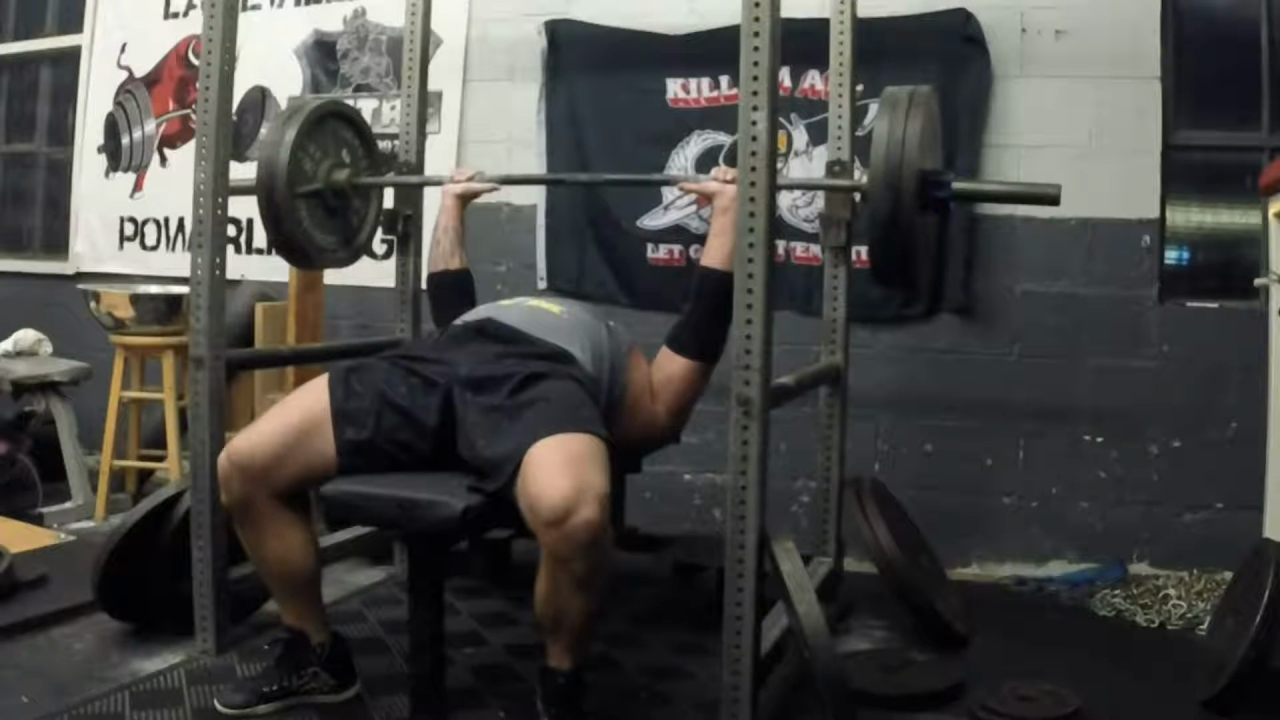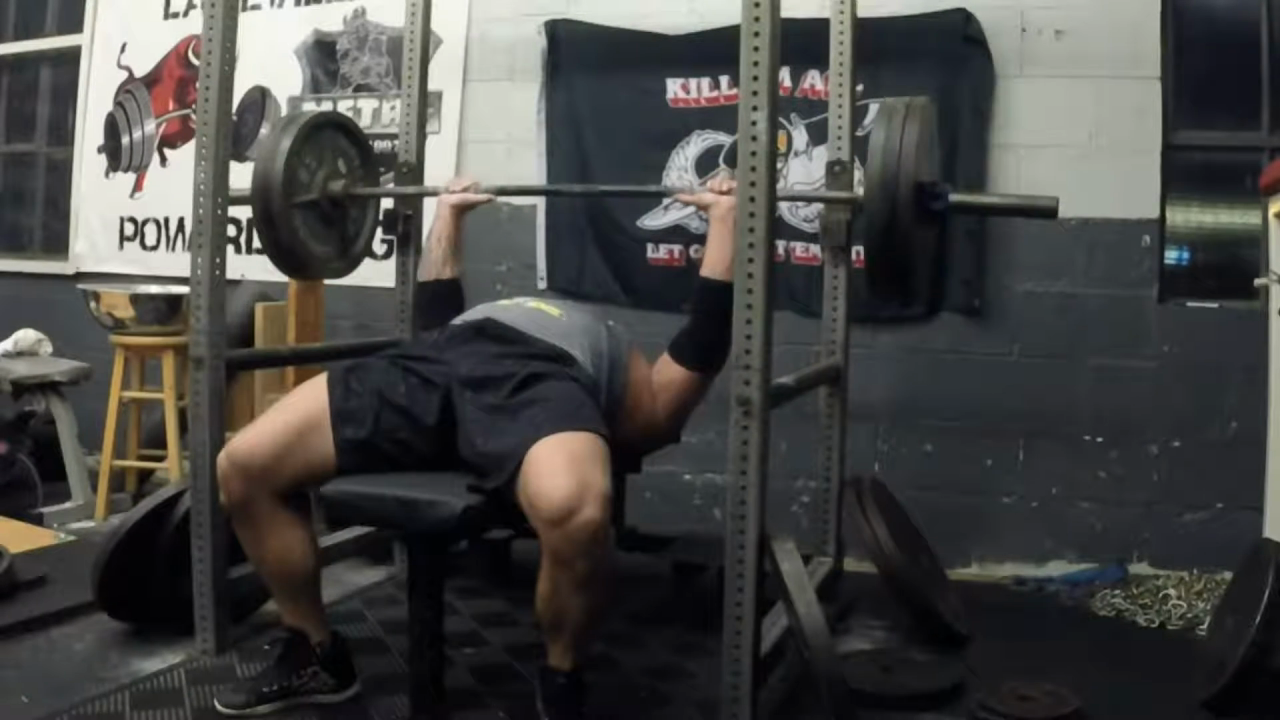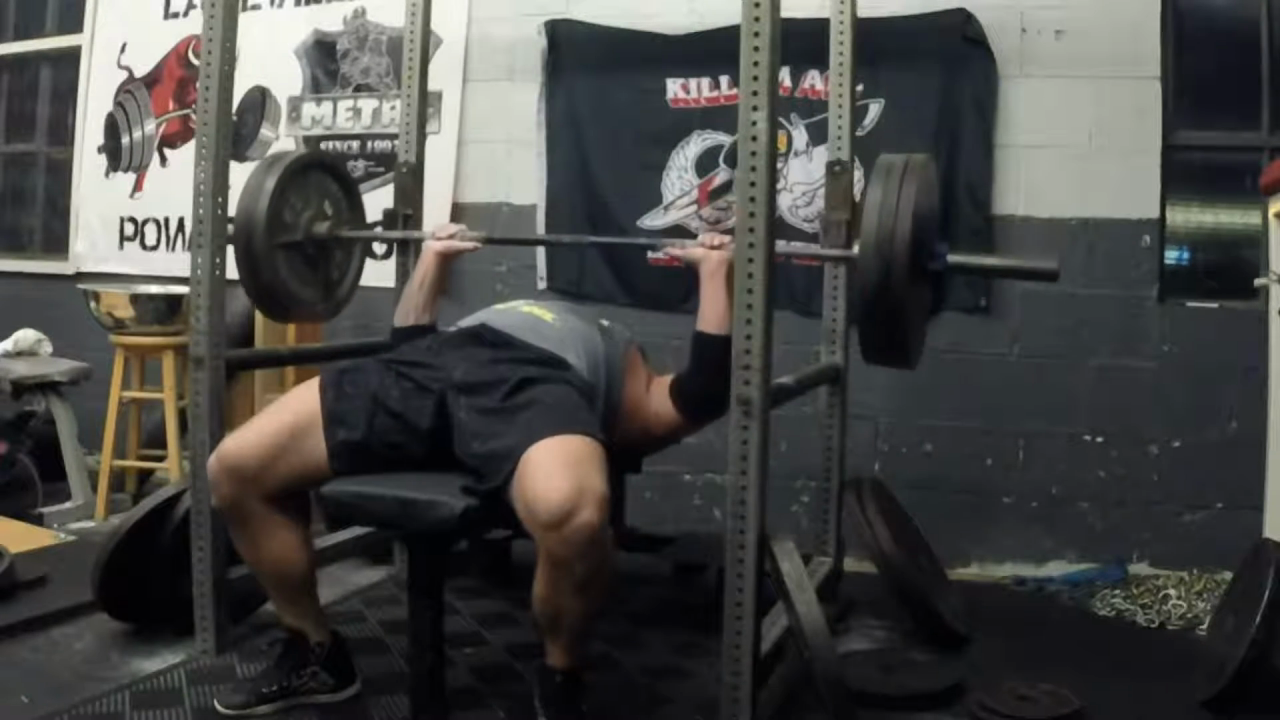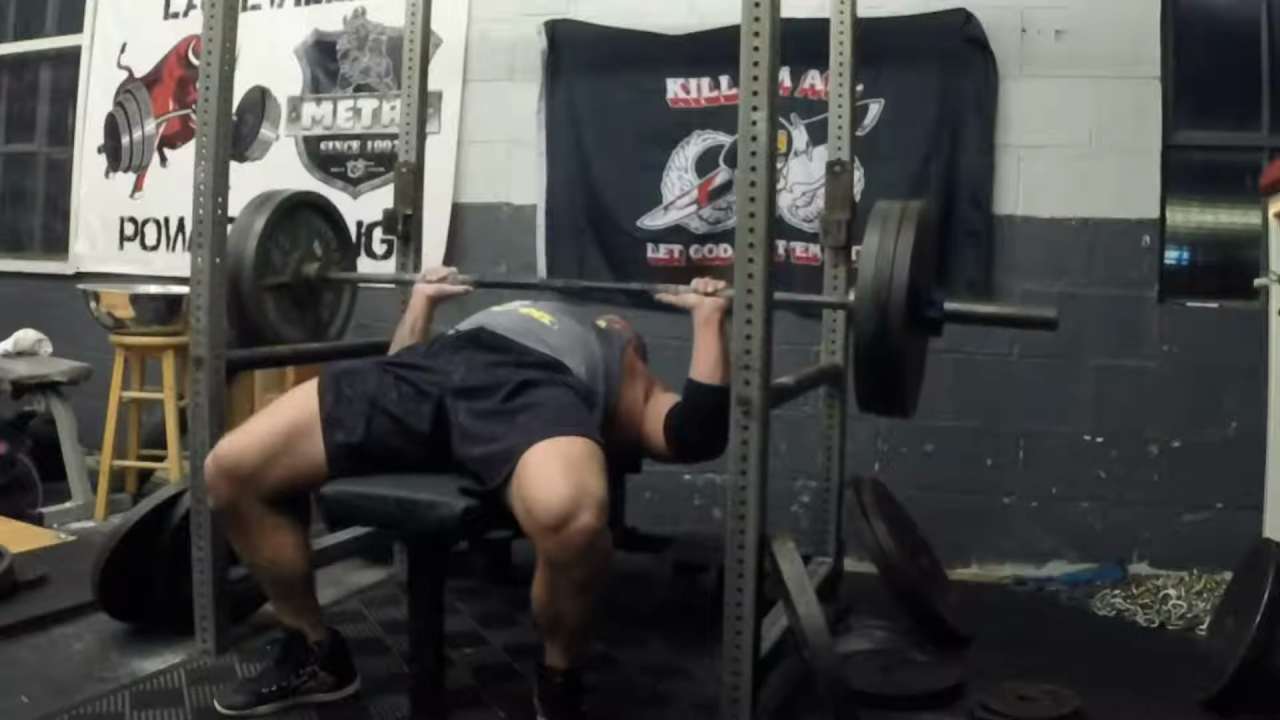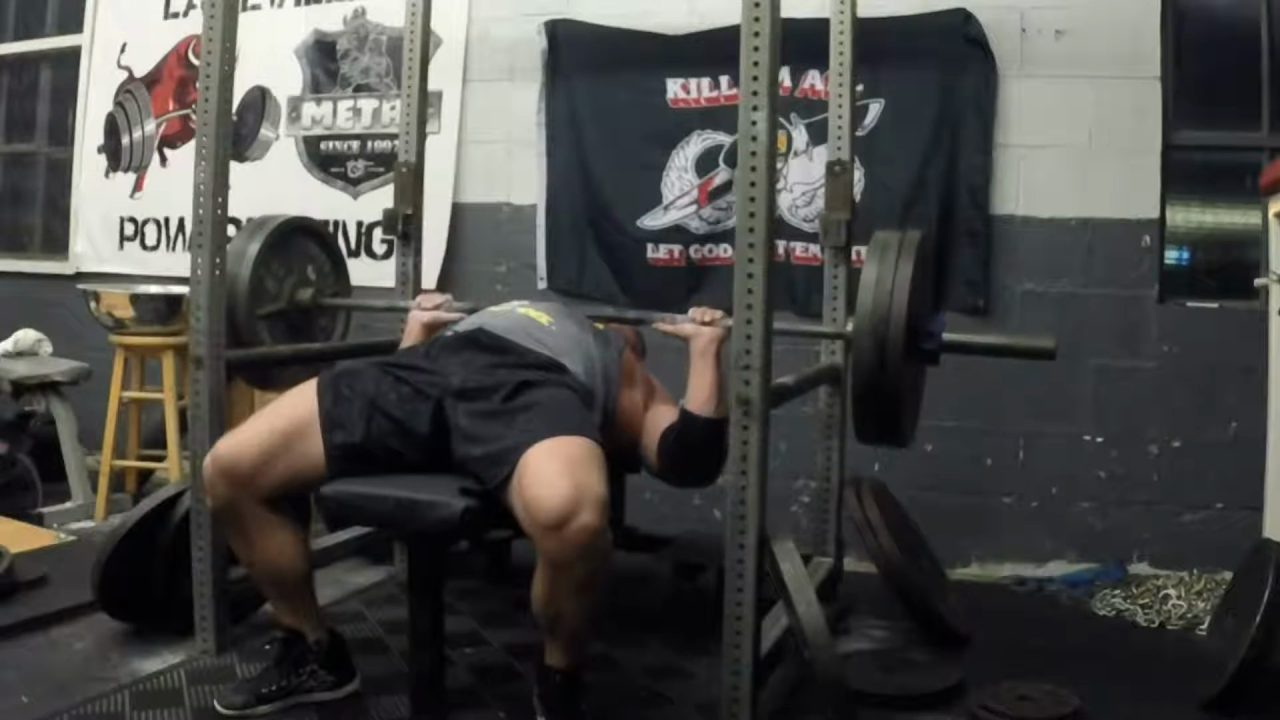
dt=0.5s
person 1, frame 1
left shoulder: (645, 399)
left elbow: (704, 324)
right elbow: (449, 300)
left wrist: (725, 209)
right wrist: (451, 203)
left knee: (574, 515)
right knee: (244, 468)
right ankle: (314, 653)
person 1, frame 2
left shoulder: (643, 397)
left elbow: (707, 342)
right elbow: (437, 311)
left wrist: (723, 219)
right wrist: (448, 214)
left knee: (576, 512)
right knee: (242, 467)
right ankle: (314, 656)
person 1, frame 3
left shoulder: (639, 394)
left elbow: (706, 392)
right elbow: (409, 345)
left wrist: (715, 271)
right wrist: (432, 257)
left knee: (572, 515)
right knee: (234, 468)
right ankle: (314, 653)
person 1, frame 4
left shoulder: (637, 389)
left elbow: (698, 434)
right elbow: (403, 364)
left wrist: (707, 318)
right wrist: (422, 299)
left knee: (571, 517)
right knee: (231, 469)
right ankle: (314, 654)
person 1, frame 5
left shoulder: (636, 390)
left elbow: (691, 460)
left wrist: (704, 345)
right wrist: (418, 323)
left knee: (572, 516)
right knee: (230, 469)
right ankle: (312, 653)
